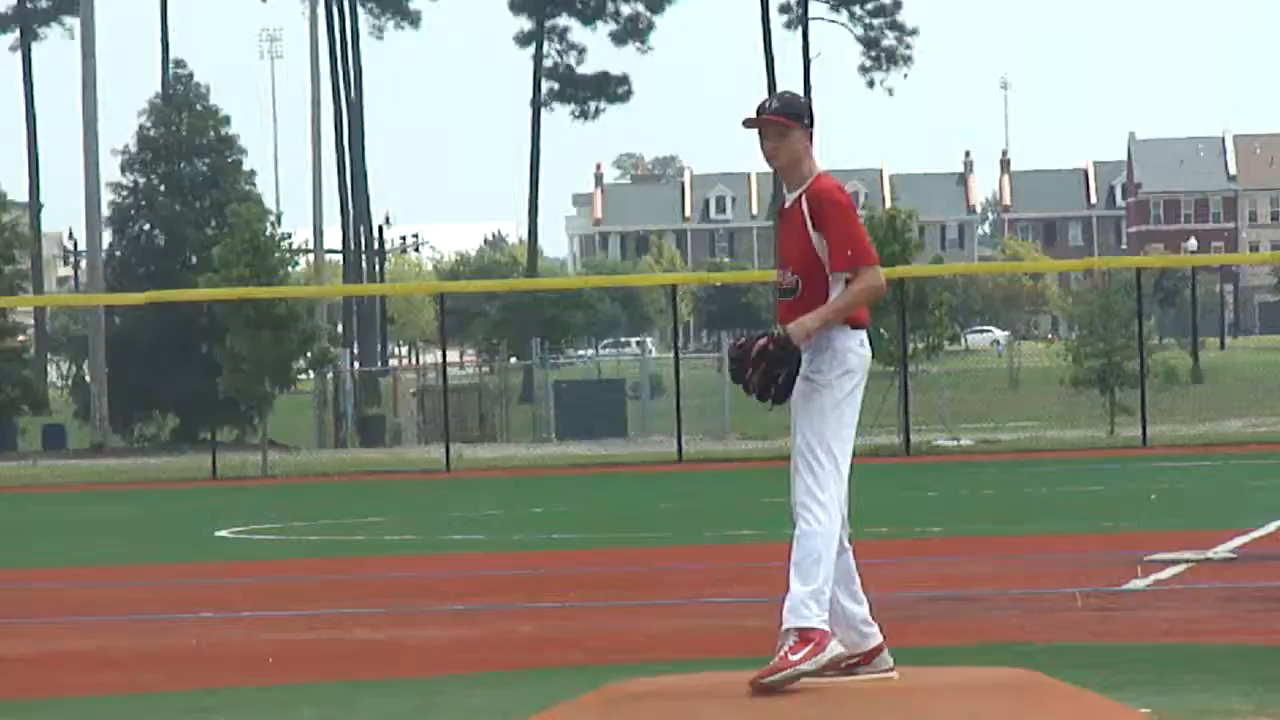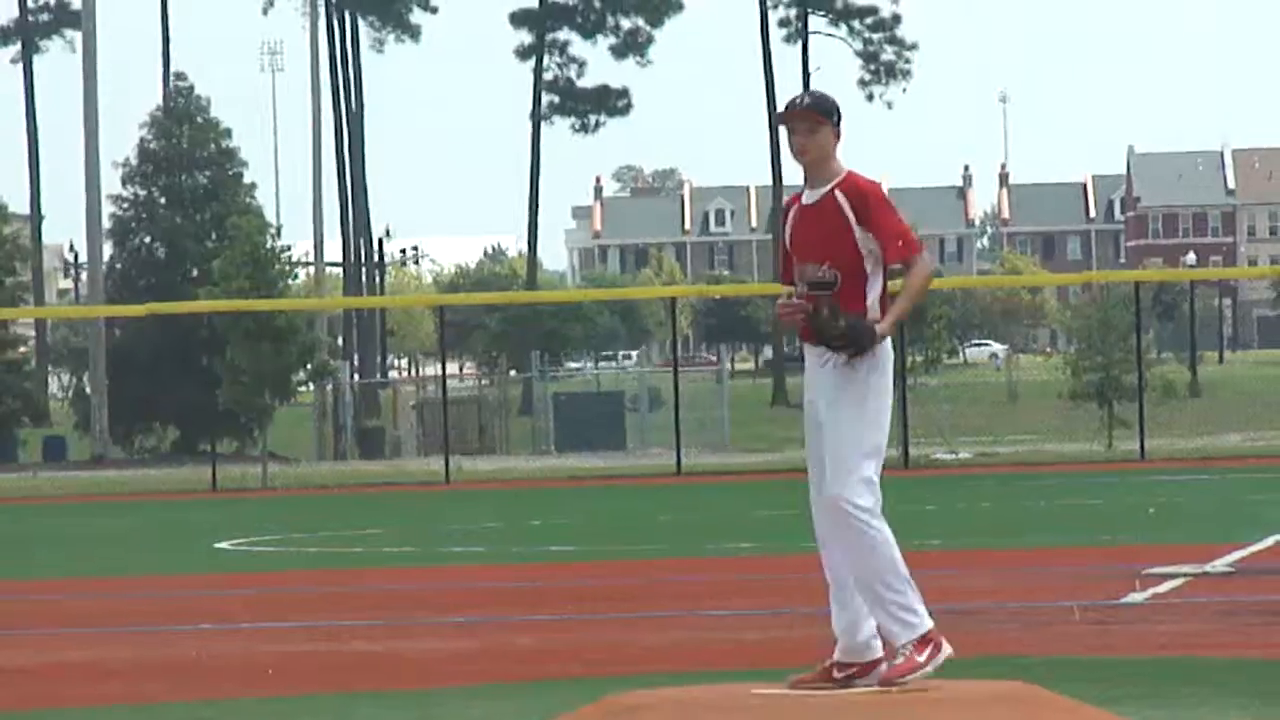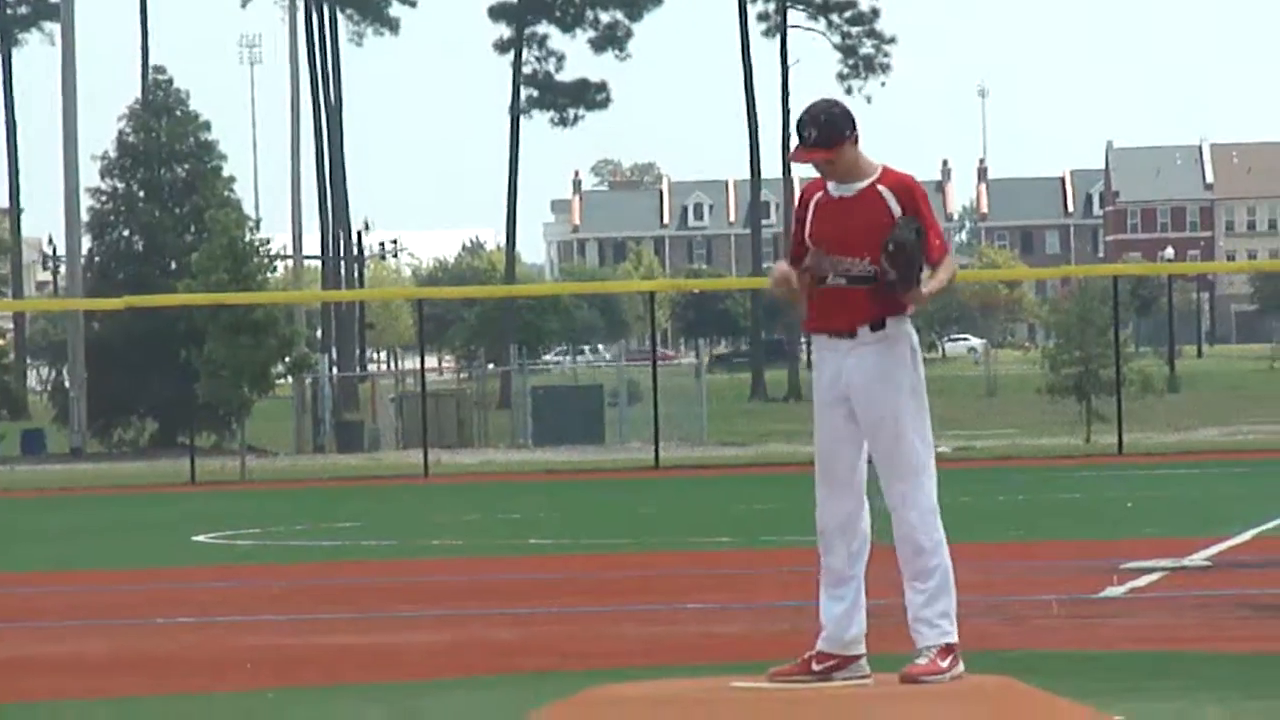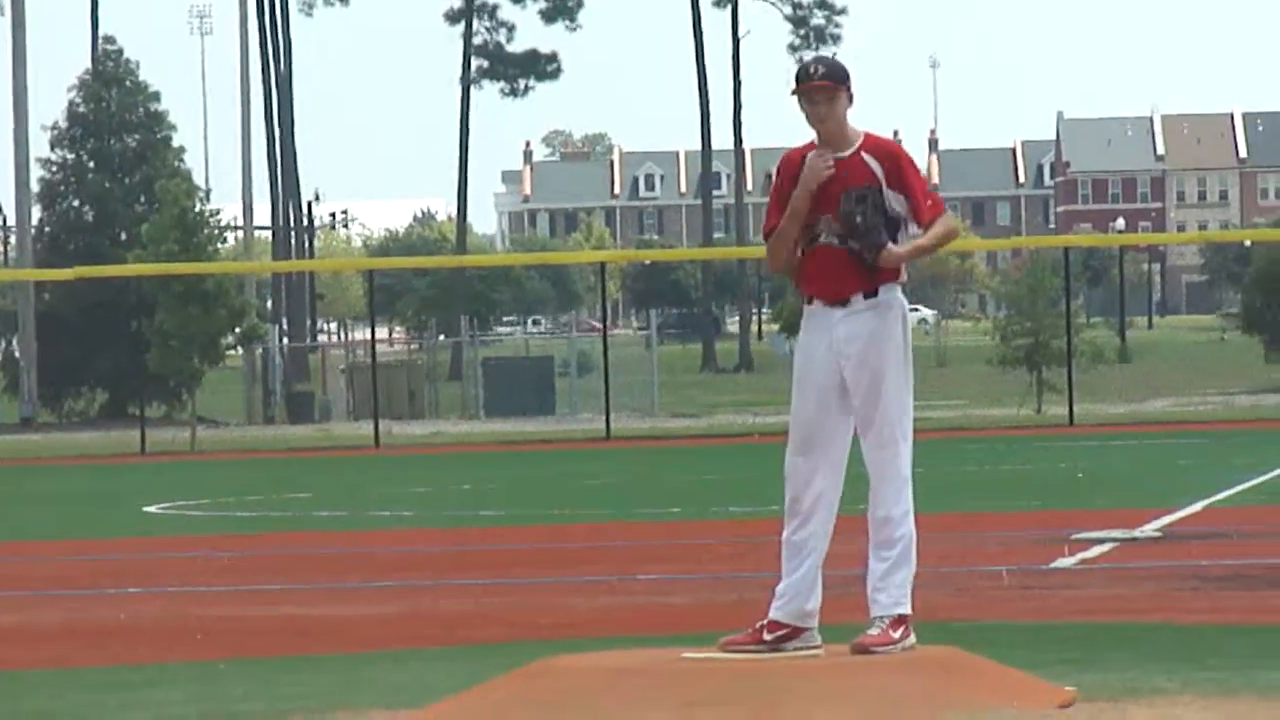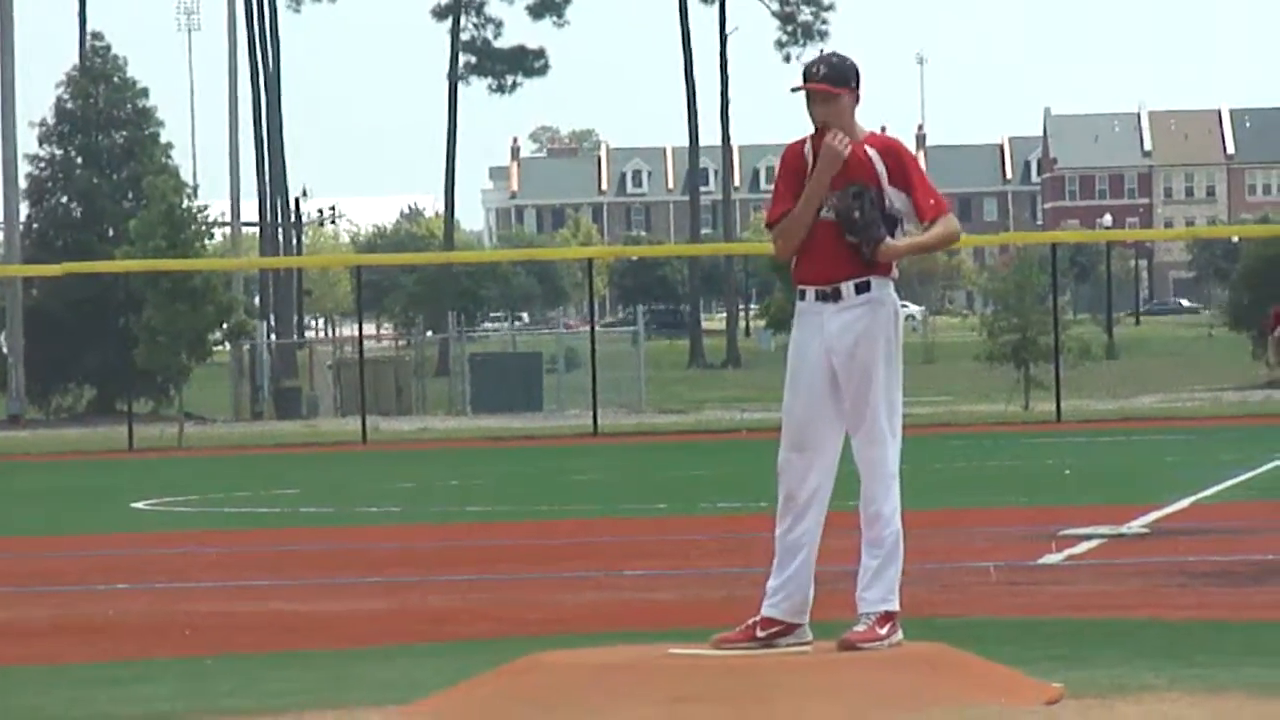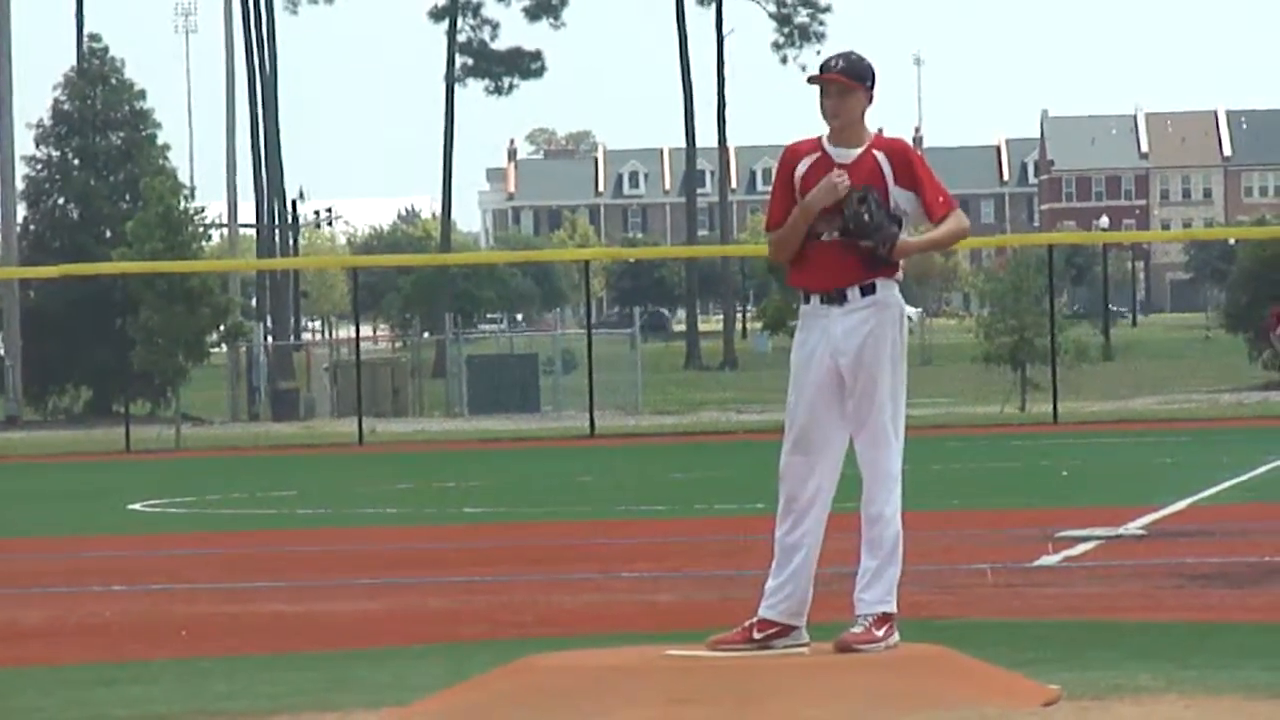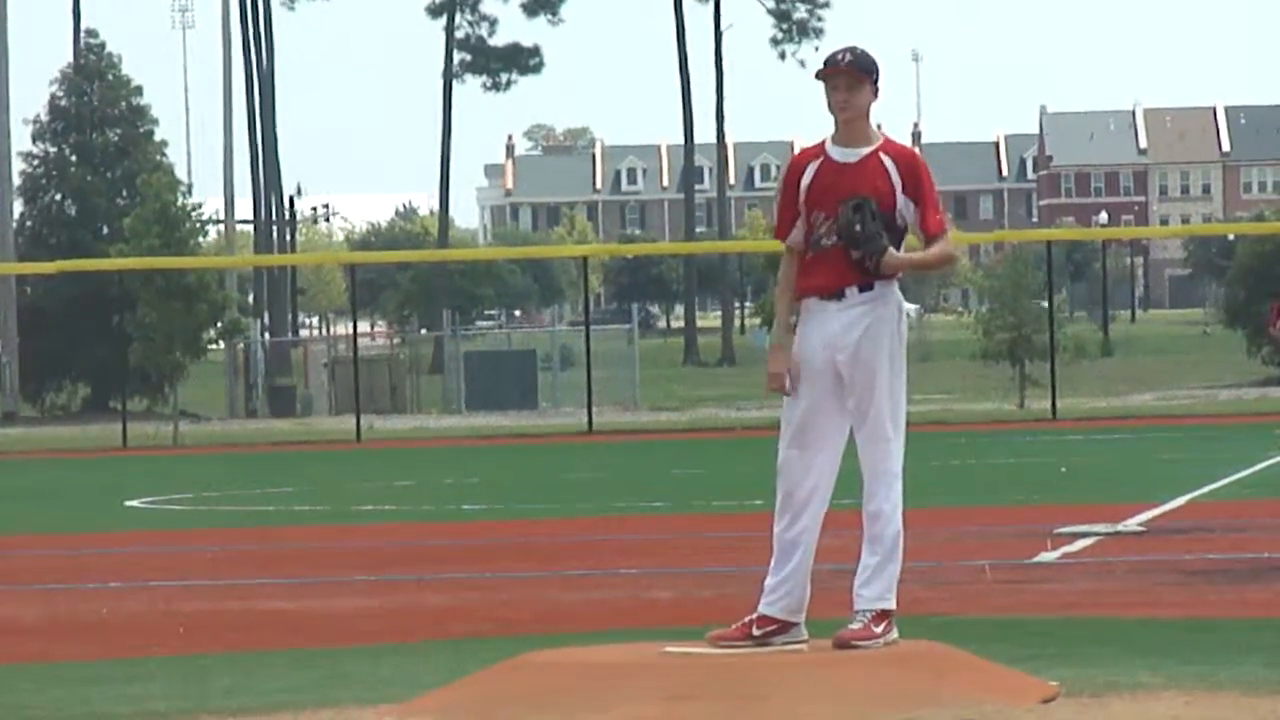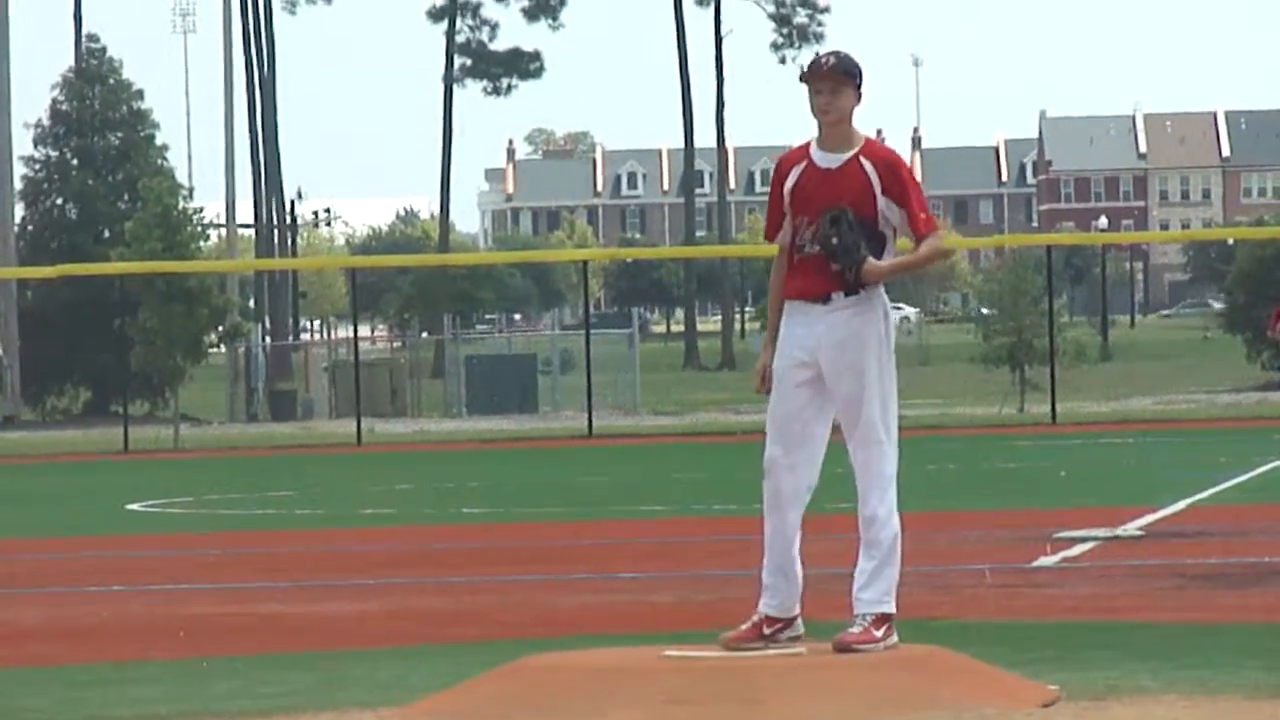
dt=0.4s
person 1, frame 1
left shoulder: (827, 197)
right shoulder: (790, 202)
left elbow: (872, 281)
left wrist: (807, 325)
right wrist: (780, 333)
left hip: (836, 354)
right hip: (808, 358)
left knee: (817, 495)
right knee: (817, 500)
left ankle: (808, 631)
right ankle: (861, 643)
person 1, frame 2
left shoulder: (861, 195)
right shoulder: (794, 208)
left elbow: (920, 264)
left wrist: (888, 320)
right wrist: (782, 303)
left hip: (860, 359)
right hip: (815, 360)
left knee: (850, 496)
right knee: (828, 506)
left ankle: (917, 635)
right ankle: (858, 652)
person 1, frame 3
left shoulder: (900, 189)
right shoulder: (810, 198)
left elbow: (945, 261)
left wrist: (926, 290)
right wrist: (784, 272)
left hip: (886, 349)
right hip: (828, 354)
left knee: (911, 494)
right knee: (837, 501)
left ankle: (939, 642)
right ankle: (840, 645)
person 1, frame 4
left shoulder: (884, 155)
right shoulder: (793, 166)
left elbow: (946, 224)
right elbow: (776, 259)
left wrist: (904, 250)
right wrist: (805, 192)
left hip: (875, 315)
right hip: (818, 321)
left knee: (887, 461)
right knee: (807, 466)
left ankle: (893, 614)
right ankle: (793, 614)
person 1, frame 5
left shoulder: (887, 153)
right shoulder: (798, 156)
left elbow: (948, 226)
right elbow: (782, 247)
left wrist: (901, 246)
right wrist: (823, 173)
left hip: (866, 310)
right hip: (810, 315)
left knee: (876, 457)
right knee: (800, 463)
left ankle: (880, 609)
right ankle: (784, 611)
person 1, frame 6
left shoulder: (894, 156)
right shoulder: (797, 160)
left elbow: (957, 222)
right elbow: (777, 251)
left wrist: (910, 244)
right wrist: (813, 206)
left hip: (872, 314)
right hip: (814, 319)
left knee: (880, 462)
right knee: (802, 466)
left ankle: (878, 612)
right ankle: (781, 613)
person 1, frame 7
left shoulder: (901, 162)
right shoulder: (804, 166)
left elbow: (945, 249)
right elbow: (792, 258)
left wrist: (903, 259)
right wrist: (779, 342)
left hip: (873, 315)
right hip: (815, 320)
left knee: (880, 461)
right knee: (799, 469)
left ankle: (877, 608)
right ankle: (779, 610)
person 1, frame 8
left shoulder: (883, 164)
right shoulder: (789, 168)
left elbow: (933, 243)
left wrist: (886, 267)
right wrist: (768, 341)
left hip: (858, 319)
right hip: (799, 322)
left knee: (874, 465)
right knee: (783, 468)
left ankle: (876, 611)
right ankle: (778, 610)
